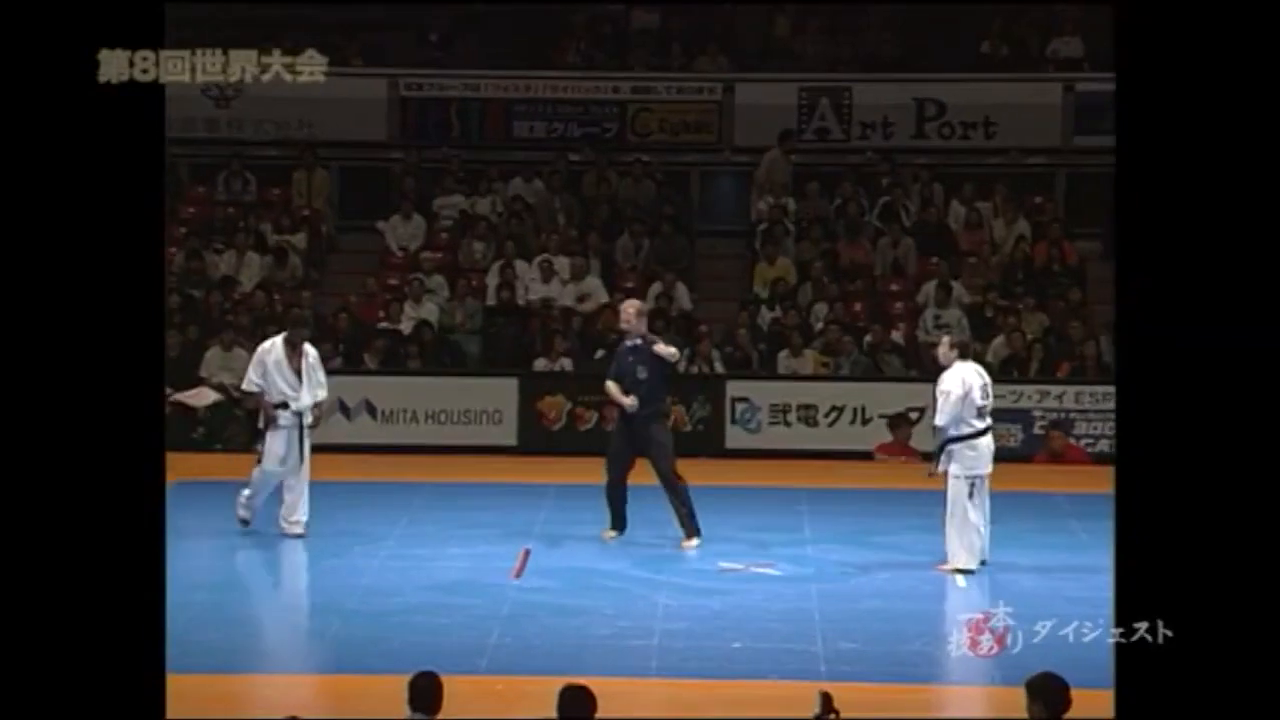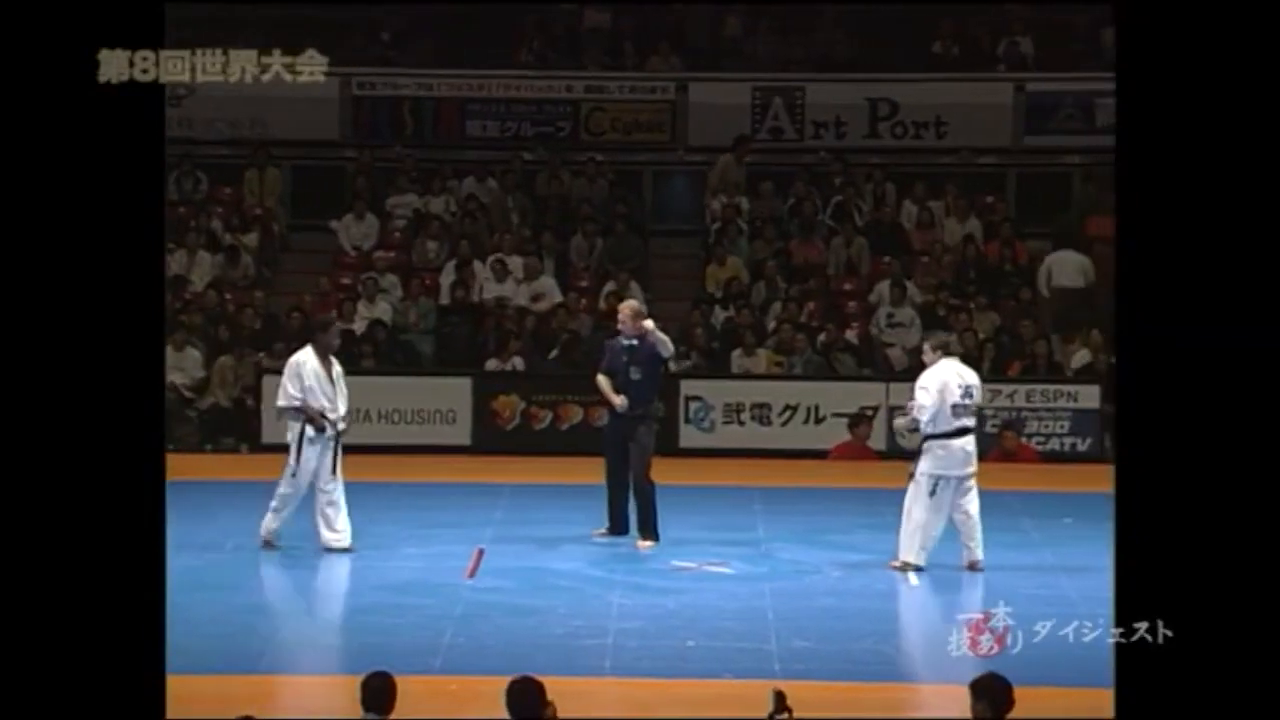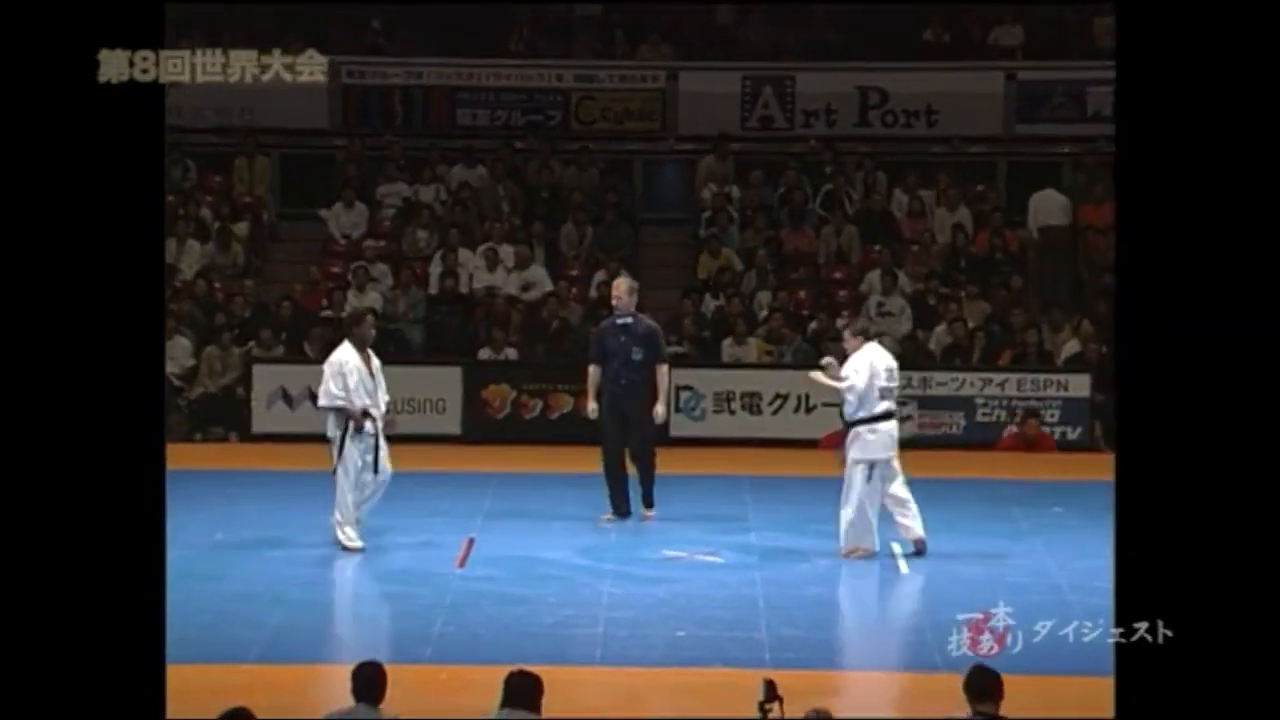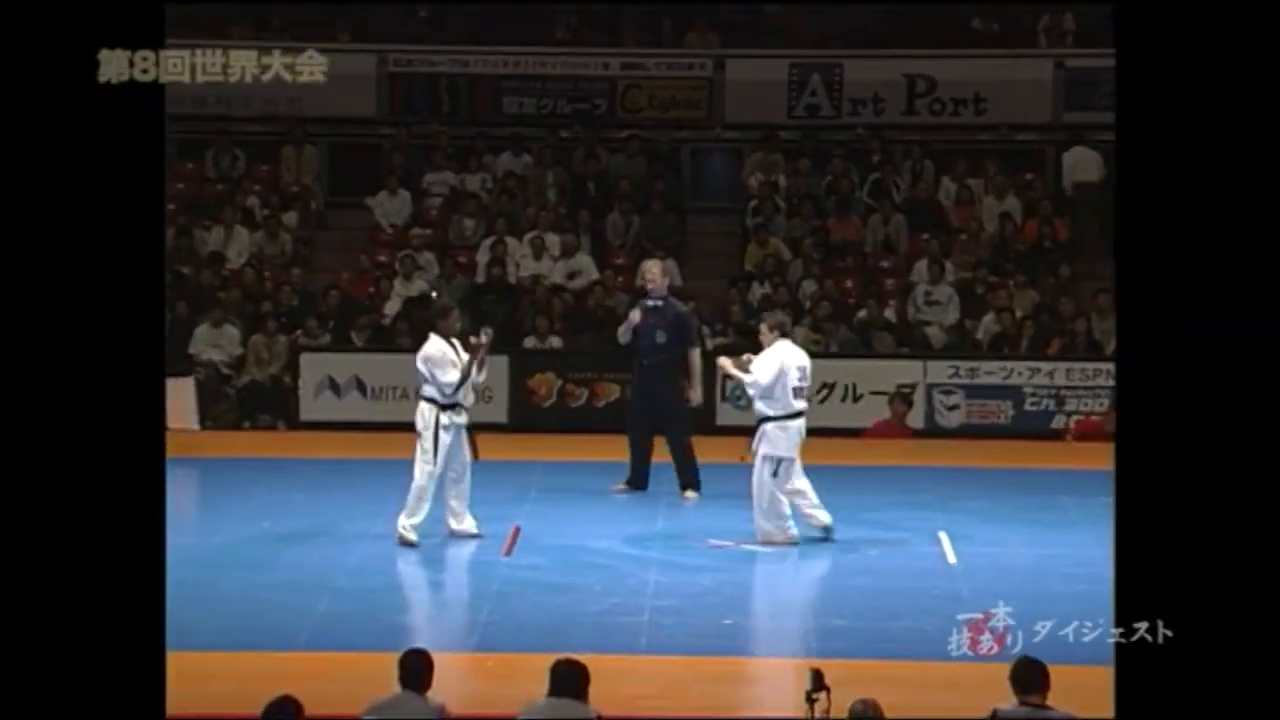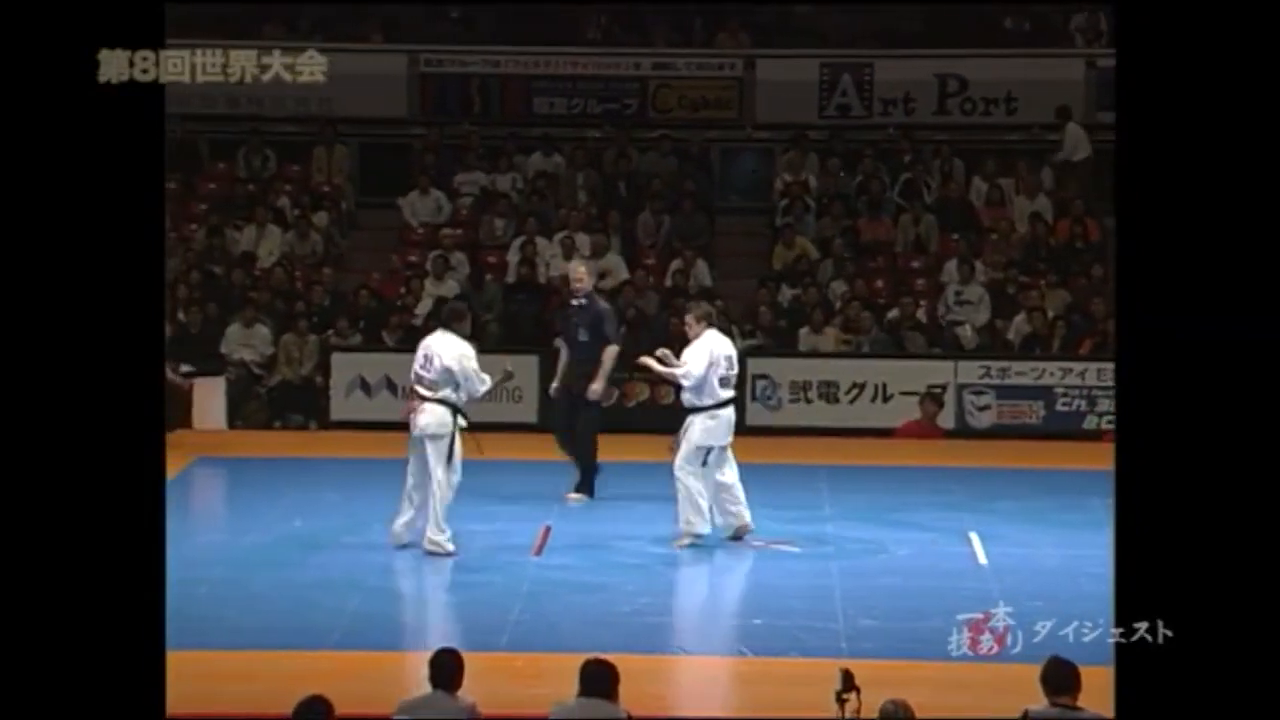
dt=1s
person 1, frame 1
left shoulder: (654, 346)
right shoulder: (622, 350)
left elbow: (674, 355)
right elbow: (610, 382)
left wrist: (668, 352)
right wrist: (622, 400)
left hip: (654, 419)
right hip: (627, 420)
left knee: (668, 474)
right knee: (615, 475)
left ankle: (691, 532)
right ankle: (617, 525)
person 1, frame 2
left shoulder: (651, 345)
right shoulder: (615, 345)
left elbow: (668, 351)
right elbow: (602, 375)
left wrist: (654, 331)
right wrist: (613, 397)
left hip: (642, 419)
right hip: (618, 417)
left knee: (640, 476)
right knee: (615, 474)
left ankle: (648, 534)
right ankle: (617, 525)
person 1, frame 3
left shoulder: (649, 328)
right shoulder: (605, 329)
left elbow: (662, 366)
right elbow: (595, 365)
left wrist: (661, 402)
right wrist: (591, 399)
left hip: (641, 398)
right hip: (612, 398)
left knee: (642, 453)
right knee: (612, 455)
left ankle: (648, 504)
right ankle: (620, 508)
person 1, frame 4
left shoulder: (679, 312)
right shoulder: (641, 308)
left elbow: (693, 349)
right elbow: (622, 338)
left wrist: (696, 385)
right wrist: (628, 324)
left hip: (667, 379)
right hip: (642, 377)
left knee: (677, 434)
right knee: (638, 431)
left ankle: (690, 485)
right ankle: (636, 481)
person 1, frame 5
left shoulder: (601, 309)
right shoulder: (571, 309)
left elbow: (612, 346)
left wrist: (600, 380)
right wrist: (558, 377)
left hip: (590, 378)
right hip: (572, 377)
left knee: (585, 432)
right knee: (563, 430)
left ankle: (585, 487)
right ankle: (588, 469)
person 2, frame 1
left shoulder: (311, 353)
right shoulder: (267, 350)
left elbow: (318, 386)
right elbow: (253, 384)
left wrist: (317, 409)
right wrist: (266, 409)
left hip: (301, 419)
right hip: (277, 417)
left knee: (298, 472)
right knee: (270, 469)
left ankle: (293, 523)
right ankle: (246, 503)
person 2, frame 2
left shoulder: (333, 363)
right shoulder: (299, 361)
right elbow: (289, 399)
left wrist: (343, 416)
right wrist: (314, 417)
left hip: (330, 431)
right hip: (307, 431)
left knee: (331, 485)
right knee: (295, 482)
left ankle: (336, 538)
right ankle: (269, 530)
person 2, frame 3
left shoulder: (370, 356)
right shoulder: (340, 358)
right elbow: (330, 397)
left wrist: (384, 414)
right wrist: (353, 416)
left hip: (372, 425)
right hip: (348, 428)
left knee: (381, 475)
right knee: (347, 483)
left ankle: (348, 521)
right ankle: (348, 536)
person 2, frame 4
left shoulder: (455, 345)
right shoulder: (432, 350)
left elbow: (477, 376)
right elbow: (453, 385)
left wrist: (482, 352)
right wrist: (472, 358)
left hip: (454, 416)
right hip: (435, 417)
left knee: (460, 470)
right knee: (427, 472)
left ankle: (460, 523)
right ankle: (407, 527)
person 2, frame 5
left shoulder: (427, 342)
right shoulder: (461, 349)
left elbow: (416, 379)
right elbow: (476, 388)
right wrist: (502, 380)
left hip: (422, 412)
right hip: (443, 418)
left knee: (418, 477)
right knee: (444, 478)
left ankle: (402, 531)
right ankle: (436, 539)
person 3, frame 1
left shoulder: (953, 377)
right shoulder: (979, 371)
left elbow: (944, 419)
left wrist: (941, 437)
left hip: (964, 448)
right hip: (981, 442)
left knee: (964, 507)
right knee: (977, 505)
left ankle: (963, 560)
right ankle: (977, 553)
person 3, frame 2
left shoulder: (933, 375)
right shoulder: (971, 374)
left elbow: (923, 414)
left wrist: (904, 422)
left hip: (940, 448)
right hip: (965, 445)
left knee: (921, 504)
right knee: (966, 505)
left ankle: (911, 556)
right ankle: (974, 557)
person 3, frame 3
left shoulder: (861, 358)
right shoulder: (885, 356)
left elbow: (852, 390)
left wrist: (826, 381)
right wrist: (837, 373)
left hip: (867, 432)
right hip: (887, 427)
left knee: (859, 491)
right knee: (893, 485)
left ankle: (861, 543)
right ankle: (915, 535)
person 3, frame 4
left shoulder: (774, 355)
right shoulder: (800, 354)
left elbow: (756, 385)
left wrist: (731, 369)
right wrist: (754, 366)
left hip: (777, 427)
right hip: (792, 423)
left knee: (766, 481)
right knee: (790, 479)
left ankle: (780, 532)
right ankle: (821, 519)
person 3, frame 5
left shoulder: (704, 345)
right shoulder: (724, 343)
left elbow: (689, 377)
left wrist: (656, 366)
right wrist: (673, 362)
left hip: (707, 417)
right hip: (721, 414)
left knee: (687, 470)
right knee: (722, 471)
left ankle: (694, 527)
right ankle: (739, 521)
